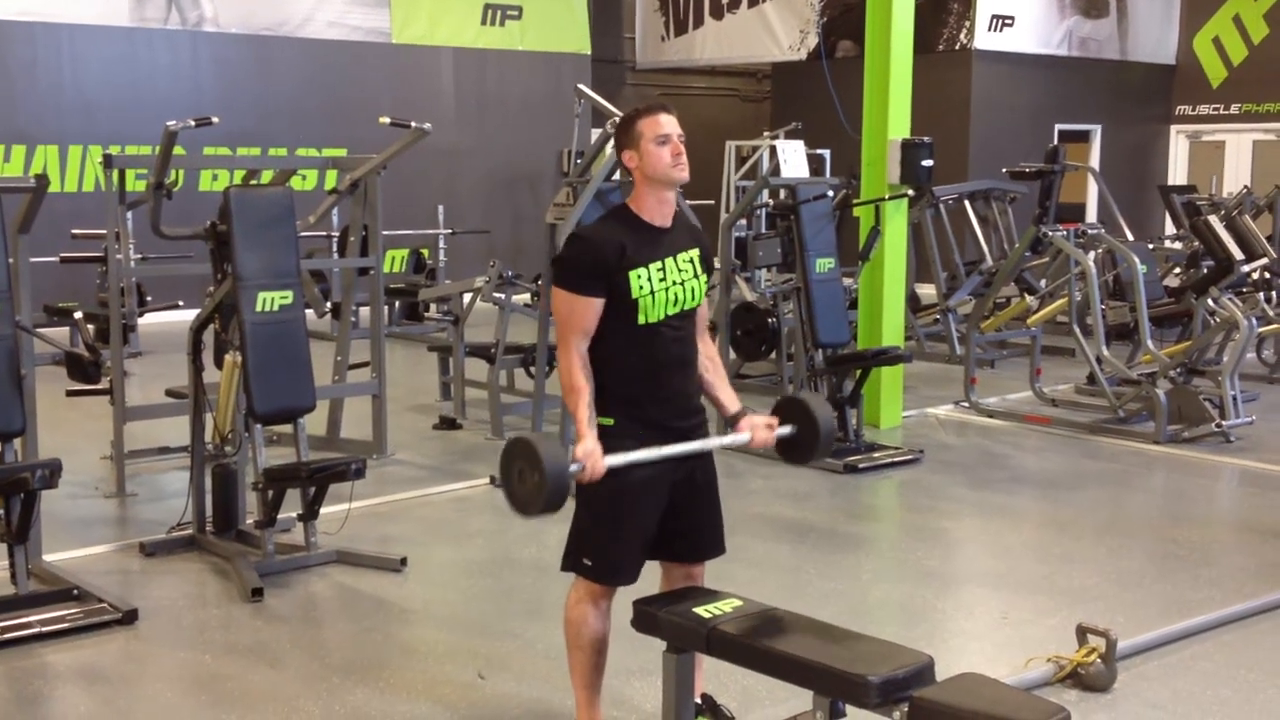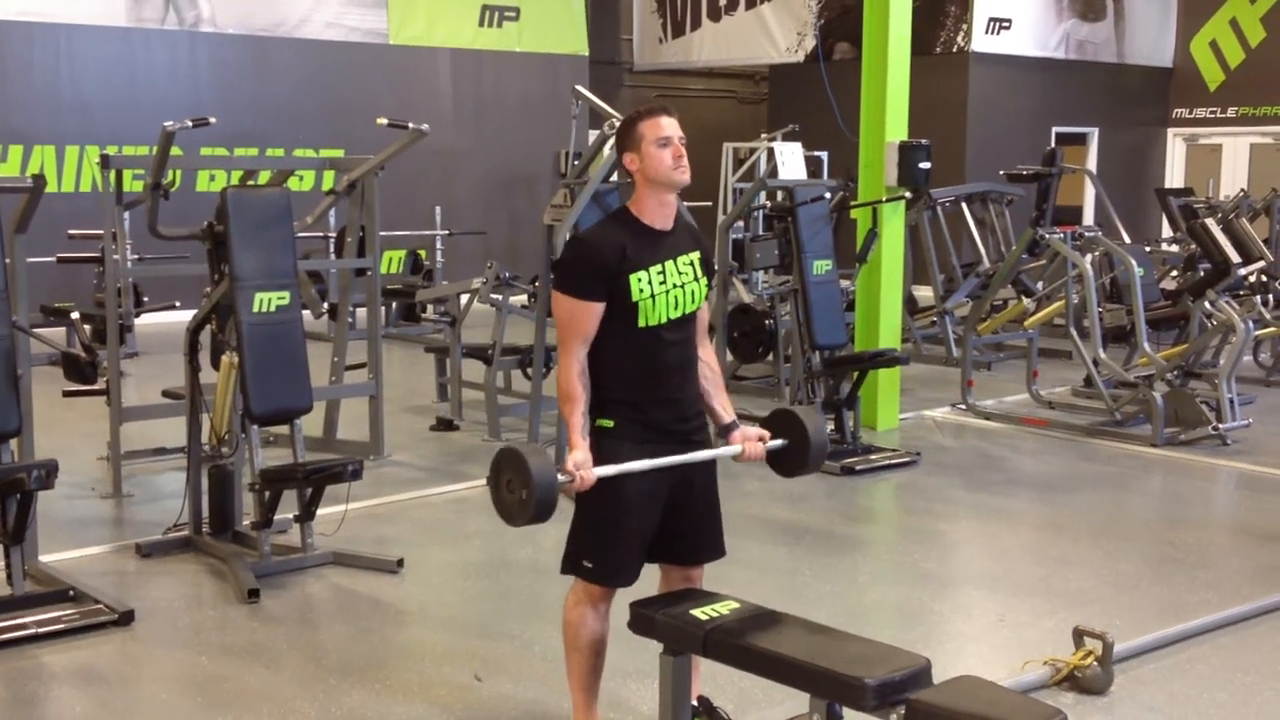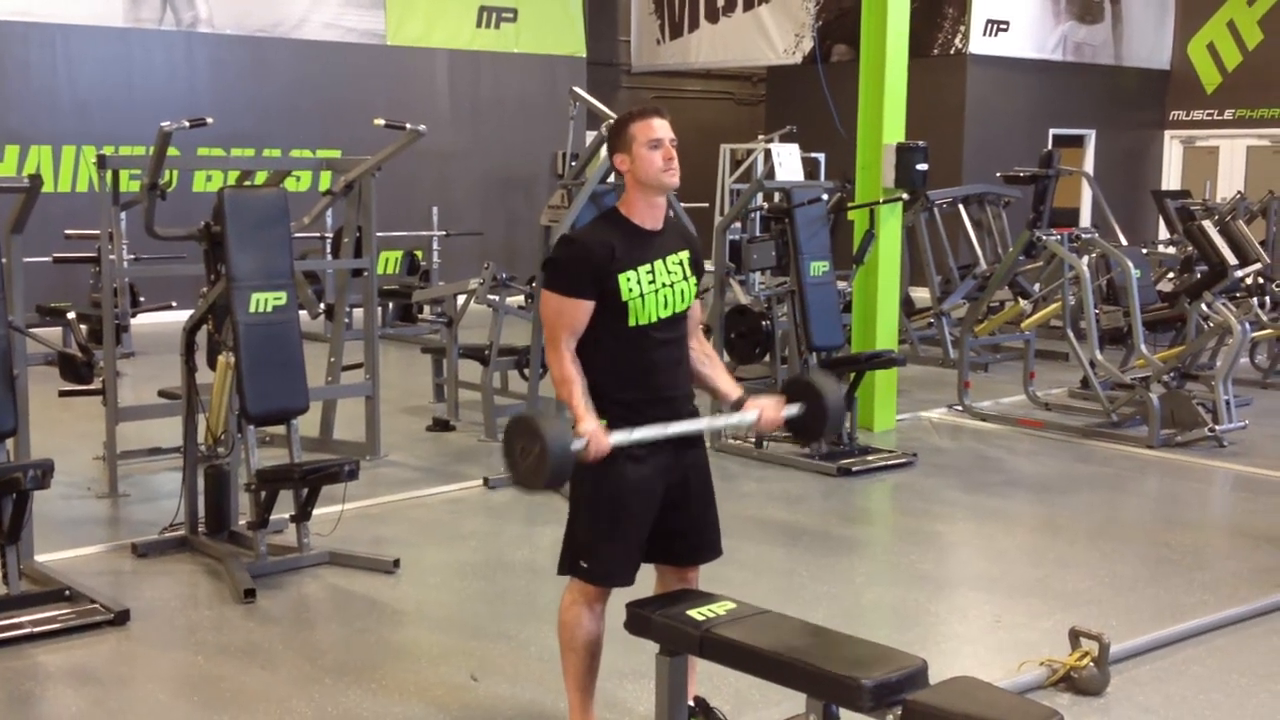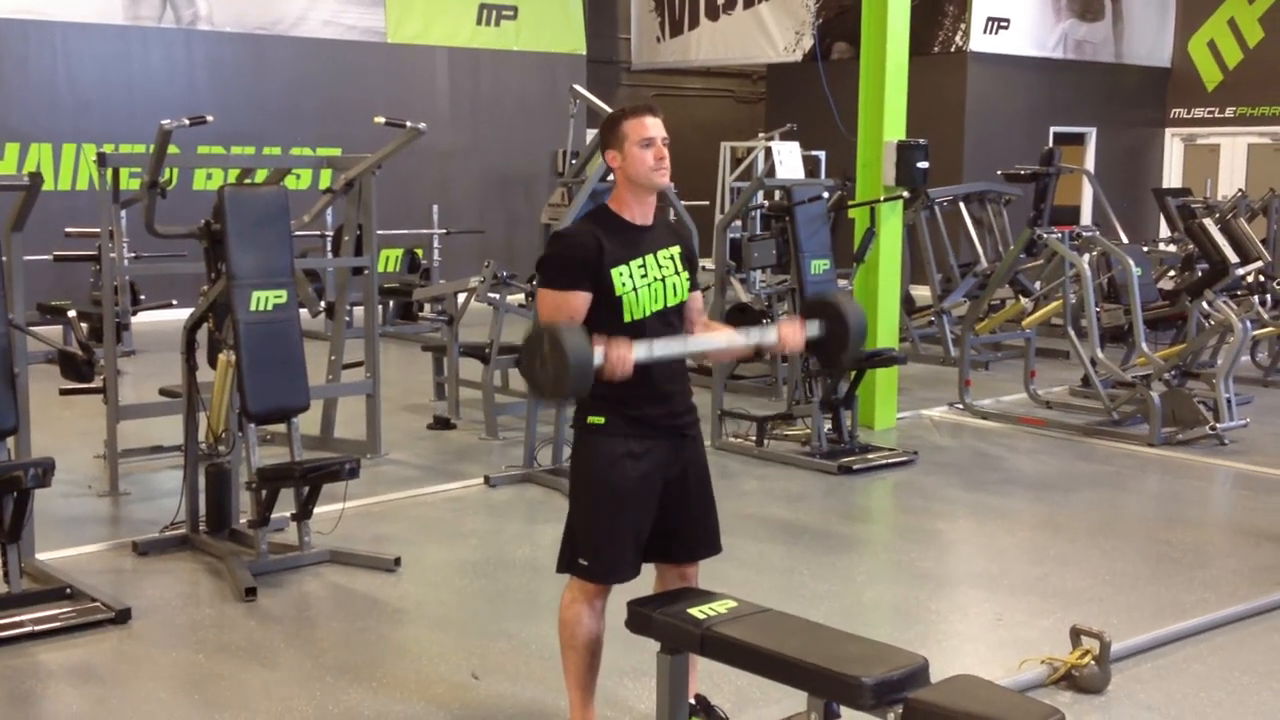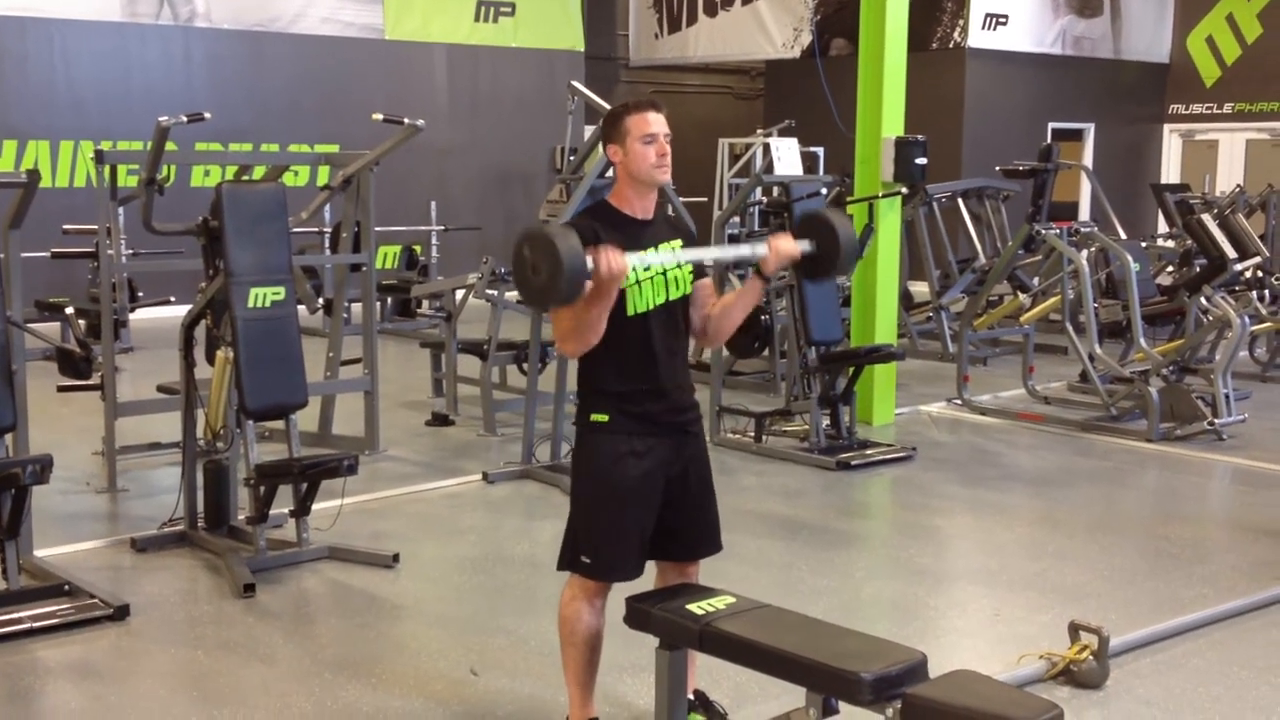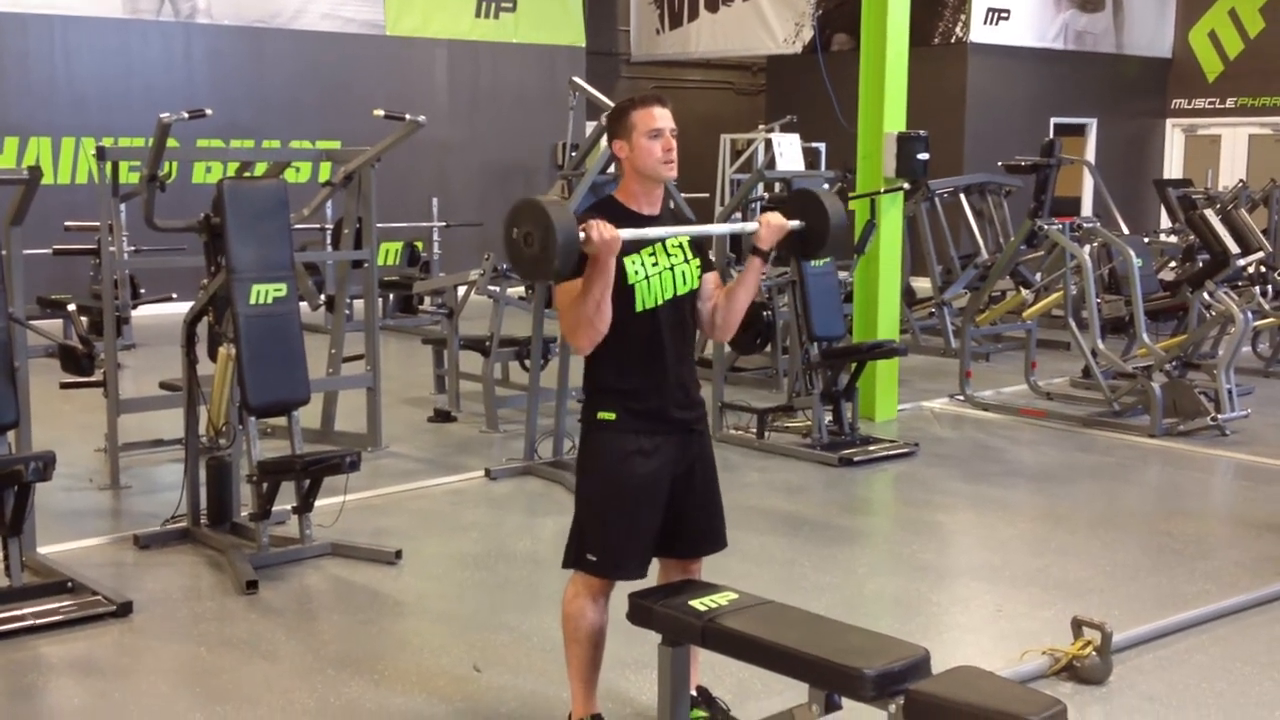
dt=0.2s
person 1, frame 1
left shoulder: (693, 240)
right shoulder: (598, 245)
right elbow: (573, 348)
left wrist: (737, 412)
right wrist: (585, 434)
left hip: (686, 435)
right hip: (622, 440)
left knee: (688, 567)
right knee: (598, 580)
person 1, frame 2
left shoulder: (695, 242)
right shoulder: (598, 247)
right elbow: (573, 354)
left wrist: (729, 423)
right wrist: (578, 443)
left hip: (687, 436)
right hip: (622, 443)
left knee: (687, 570)
right knee: (598, 582)
person 1, frame 3
left shoulder: (685, 243)
right shoulder: (588, 248)
right elbow: (560, 347)
left wrist: (741, 399)
right wrist: (584, 419)
left hip: (681, 432)
right hip: (616, 441)
left knee: (683, 569)
right knee: (593, 582)
person 1, frame 4
left shoulder: (677, 239)
right shoulder: (580, 244)
right wrist: (600, 355)
left hip: (679, 427)
right hip: (613, 433)
left knee: (683, 566)
right knee: (593, 580)
person 1, frame 5
left shoulder: (678, 234)
right shoulder: (585, 236)
left elbow: (709, 328)
right elbow: (568, 339)
left wrist: (761, 274)
right wrist: (604, 282)
left hip: (680, 424)
right hip: (614, 433)
left knee: (683, 563)
right knee: (593, 576)
person 1, frame 6
left shoulder: (685, 229)
right shoulder: (590, 229)
left elbow: (718, 325)
right elbow: (581, 338)
left wrist: (758, 254)
right wrist: (602, 260)
left hip: (686, 421)
right hip: (621, 430)
left knee: (687, 560)
right knee: (598, 573)
